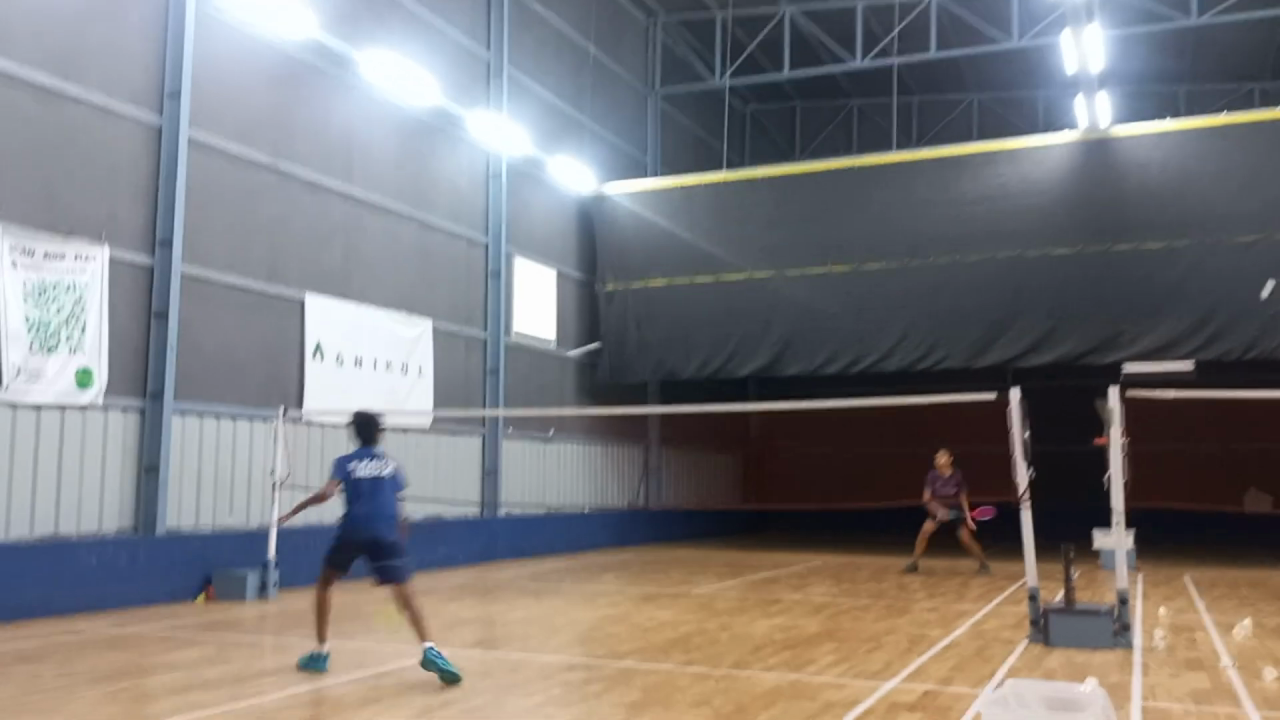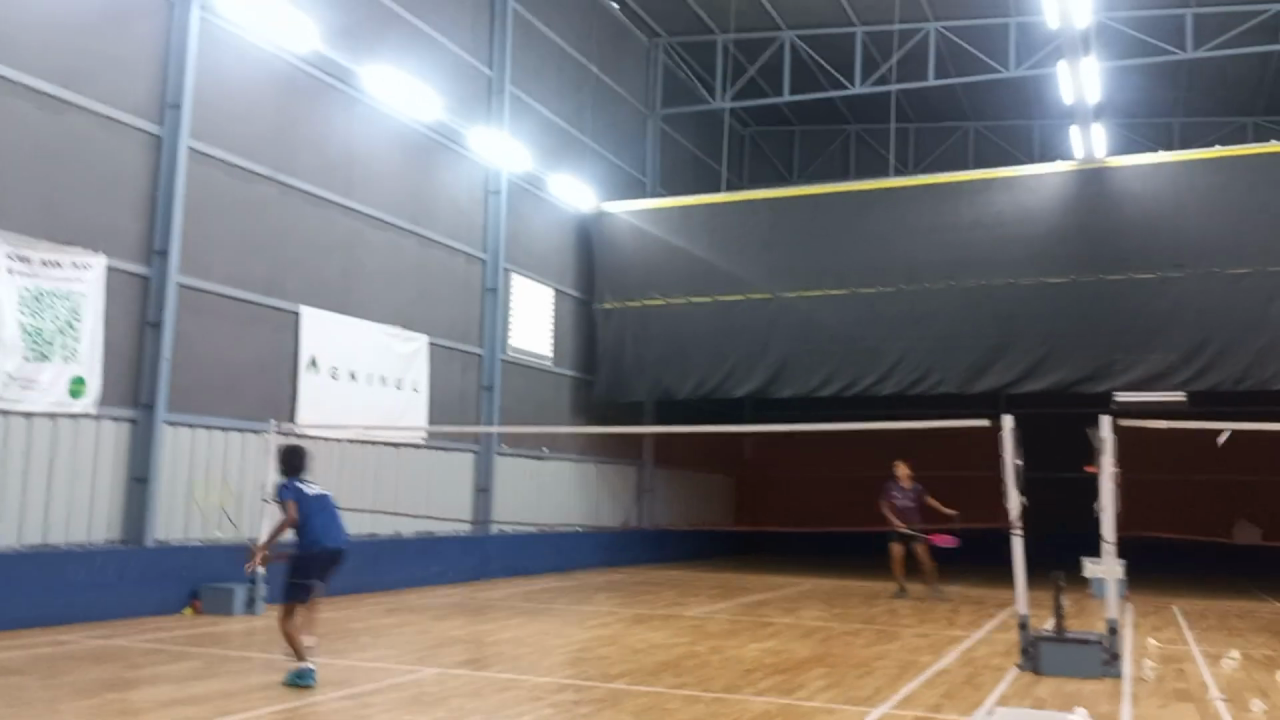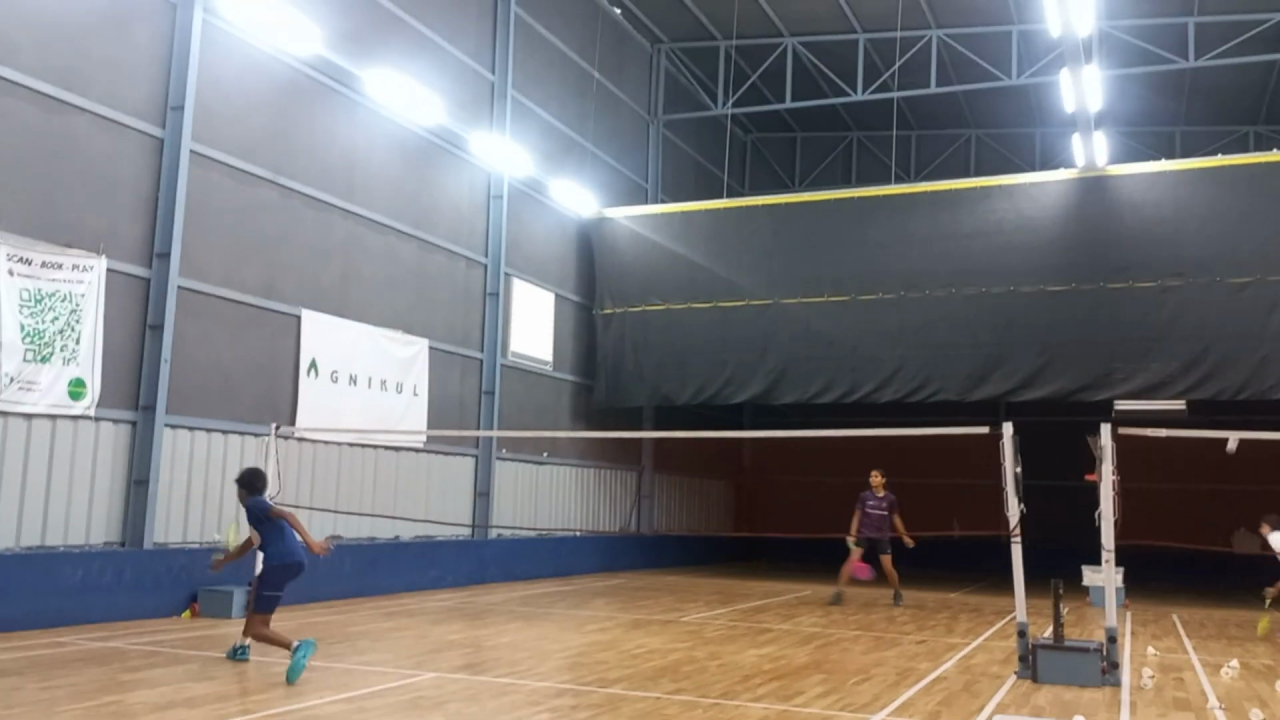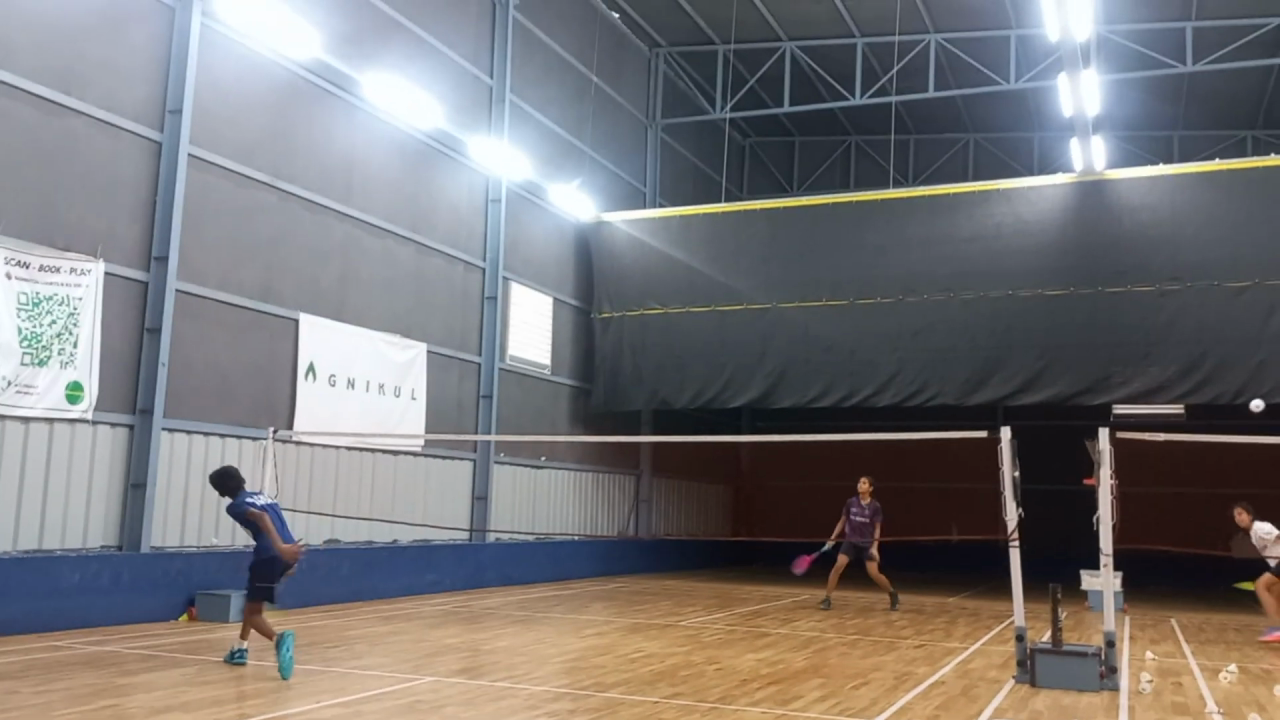
dt=0.3s
person 1, frame 1
left shoulder: (345, 462)
right shoulder: (391, 465)
left elbow: (326, 494)
right elbow: (397, 512)
left wrist: (294, 511)
right wrist: (399, 545)
left hip: (351, 533)
right hip: (383, 536)
left knee: (324, 585)
right knee: (406, 600)
left ankle: (320, 653)
right ankle: (429, 651)
person 1, frame 2
left shoulder: (286, 487)
right shoulder: (318, 489)
left elbow: (292, 517)
left wrist: (263, 547)
left hip: (314, 548)
right hip: (337, 546)
left knee: (287, 617)
right knee: (311, 590)
left ankle: (305, 667)
right ankle: (304, 641)
person 1, frame 3
left shoulder: (255, 505)
right shoulder: (263, 505)
left elbow: (287, 515)
right elbow: (251, 543)
left wrist: (309, 540)
right wrist: (225, 560)
left hip: (281, 562)
right hip: (295, 560)
left knee: (258, 629)
right knee: (256, 591)
left ankle: (297, 647)
right ankle: (242, 645)
person 1, frame 4
left shoulder: (235, 506)
right shoulder: (261, 497)
left elbow: (261, 517)
right elbow: (274, 522)
left wrist: (279, 547)
left hip: (270, 554)
right hip: (287, 552)
left knee: (254, 613)
right knee: (253, 598)
left ankle: (279, 639)
right ankle: (240, 648)
